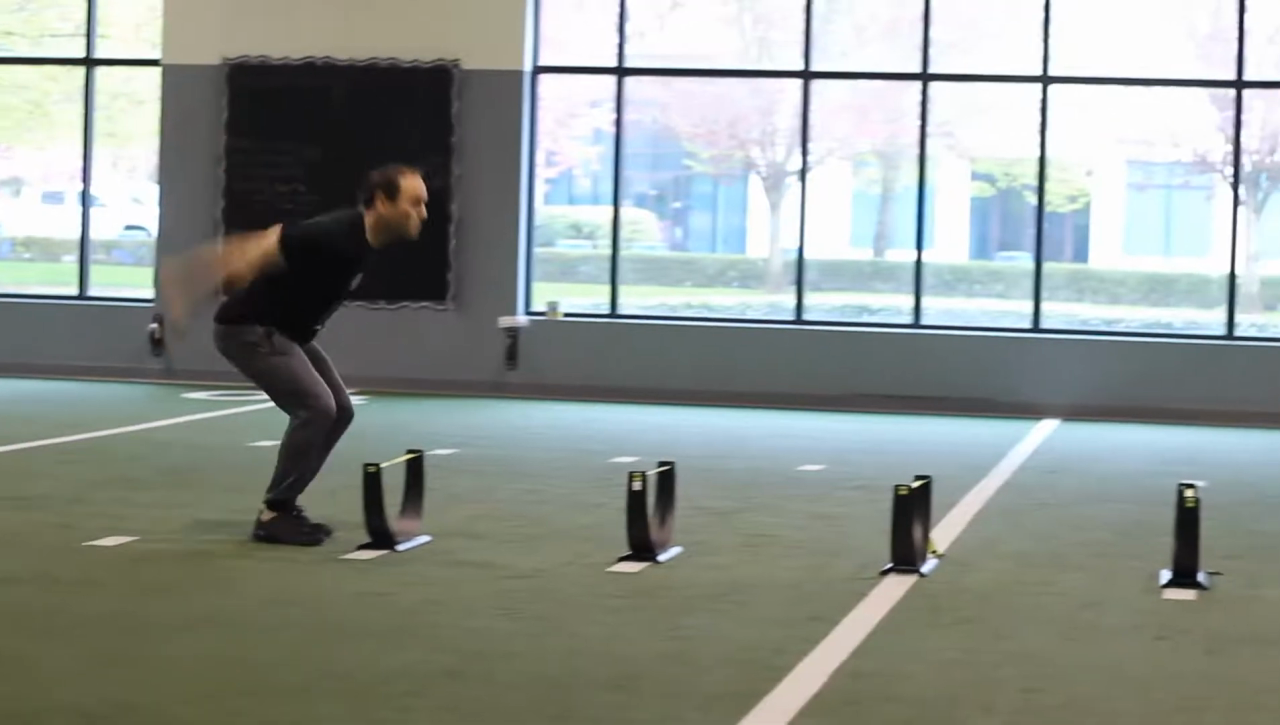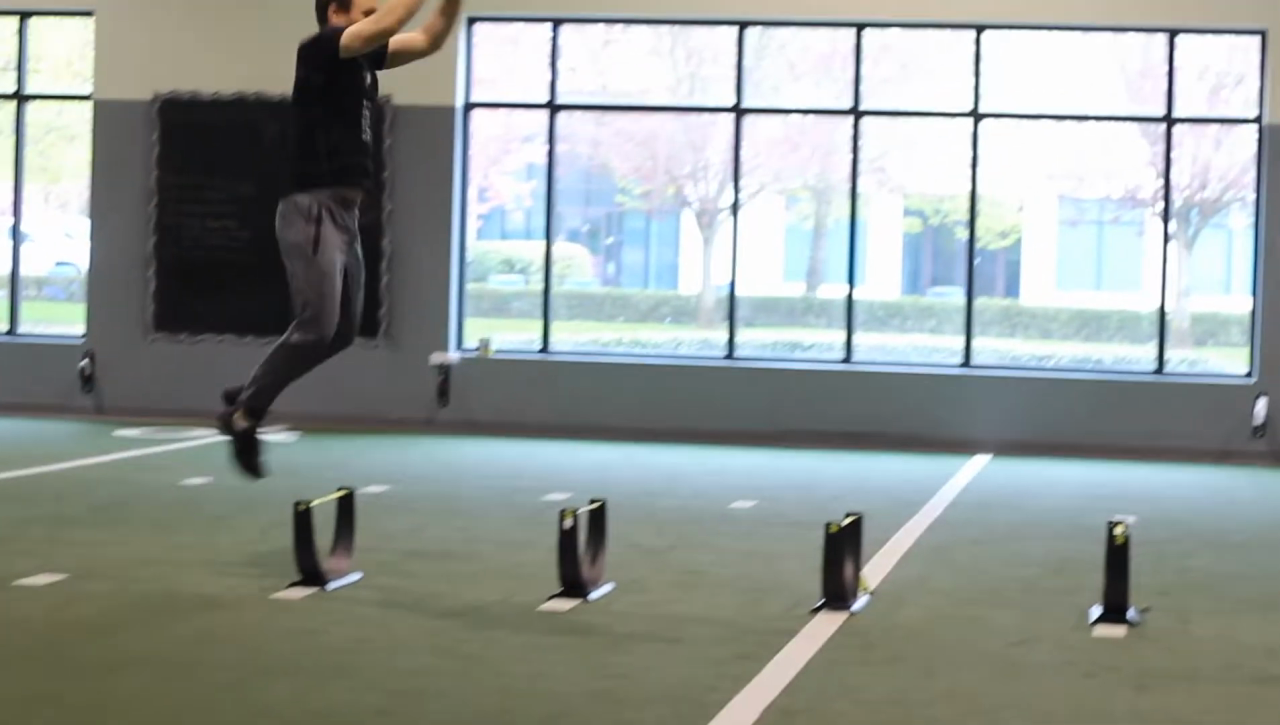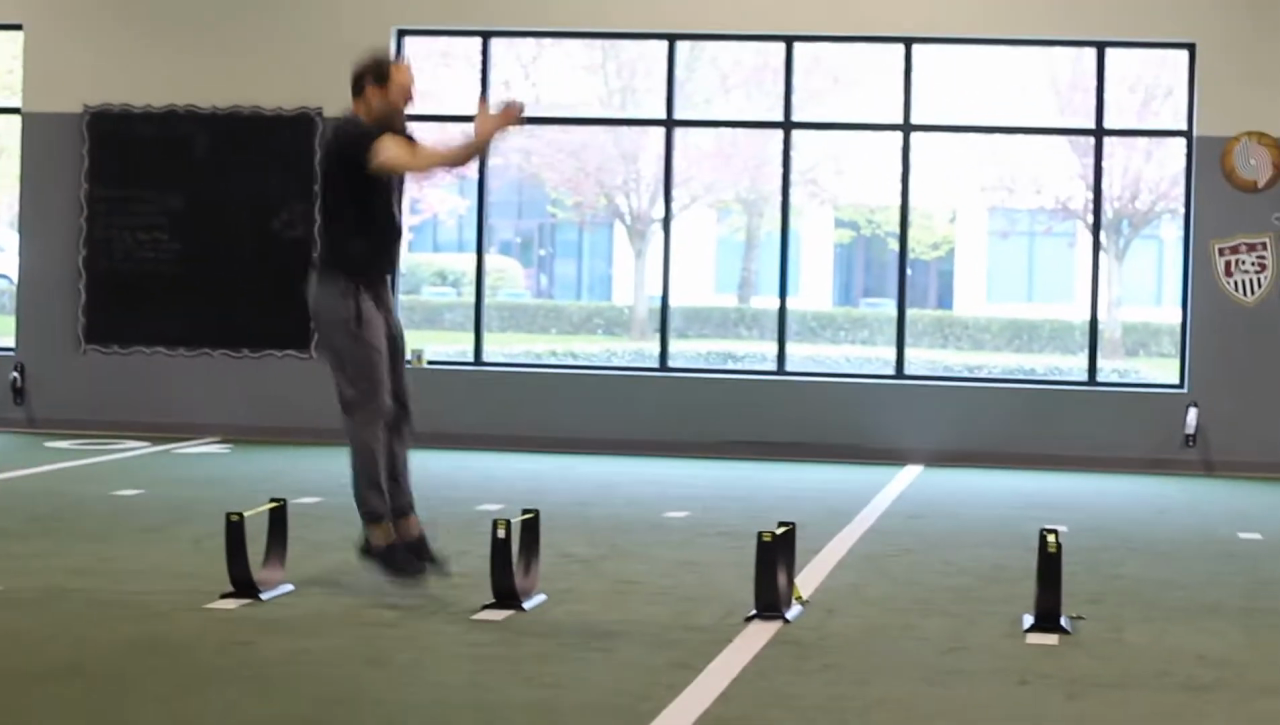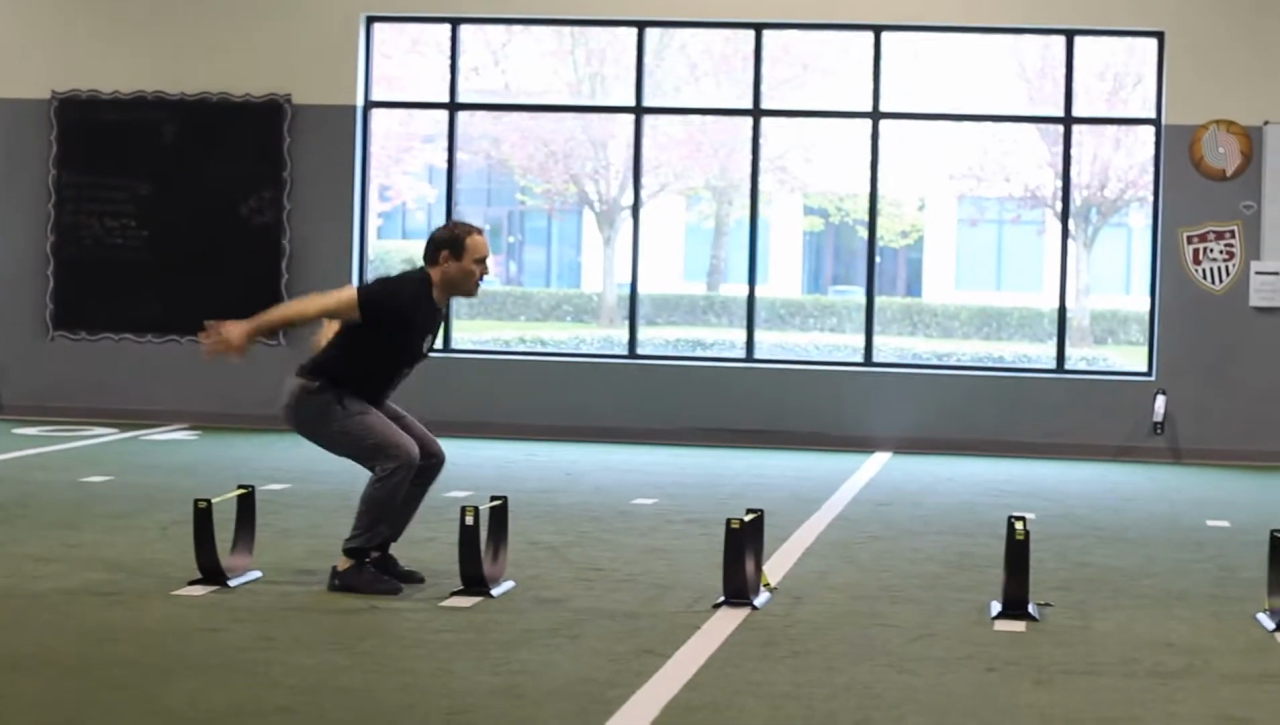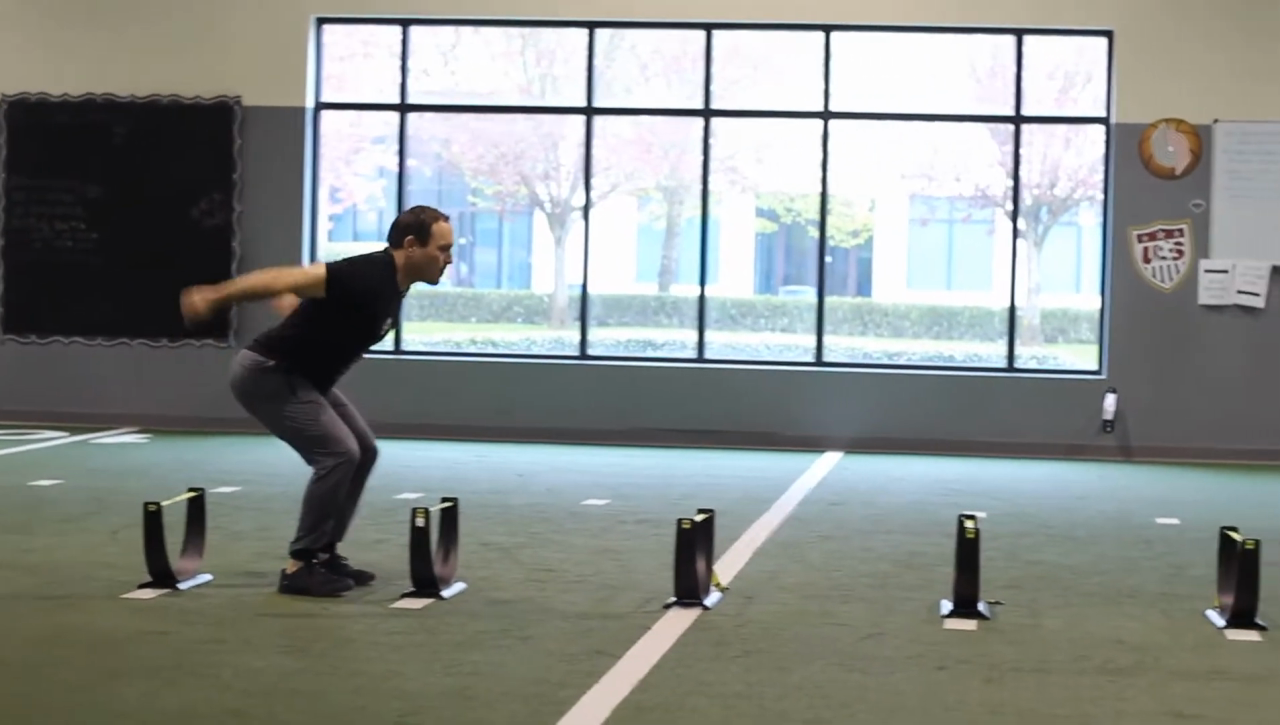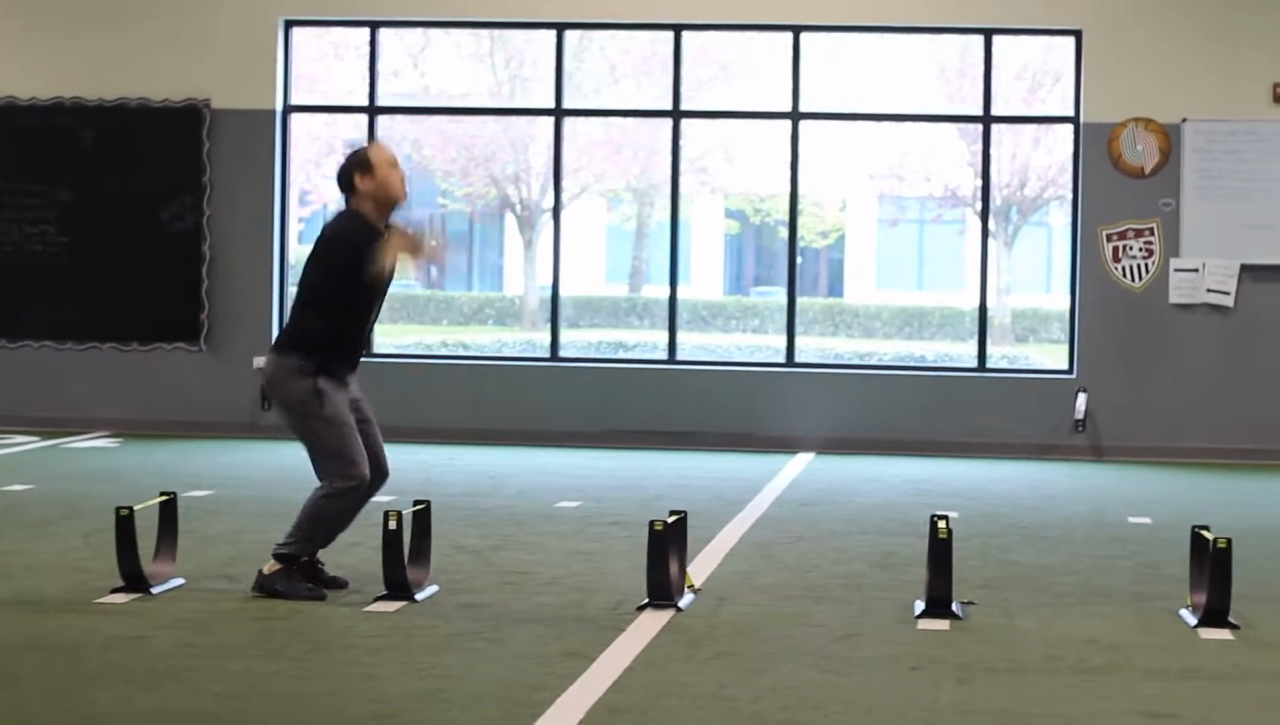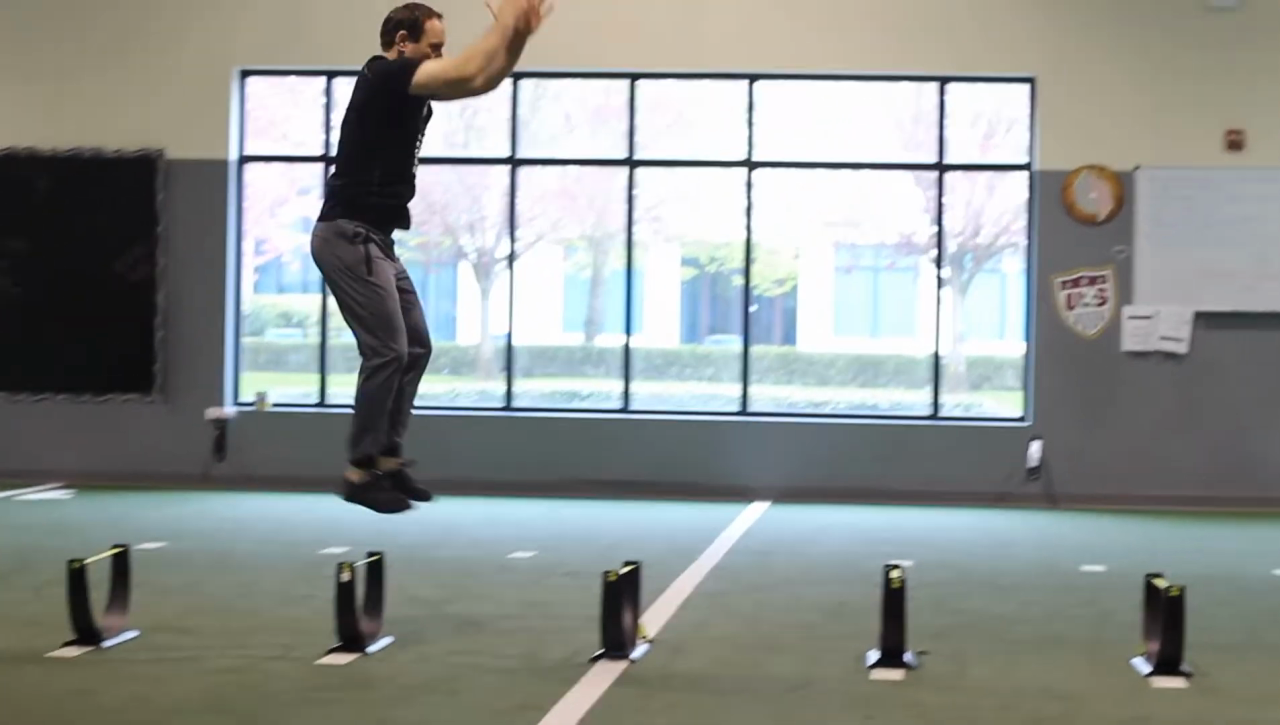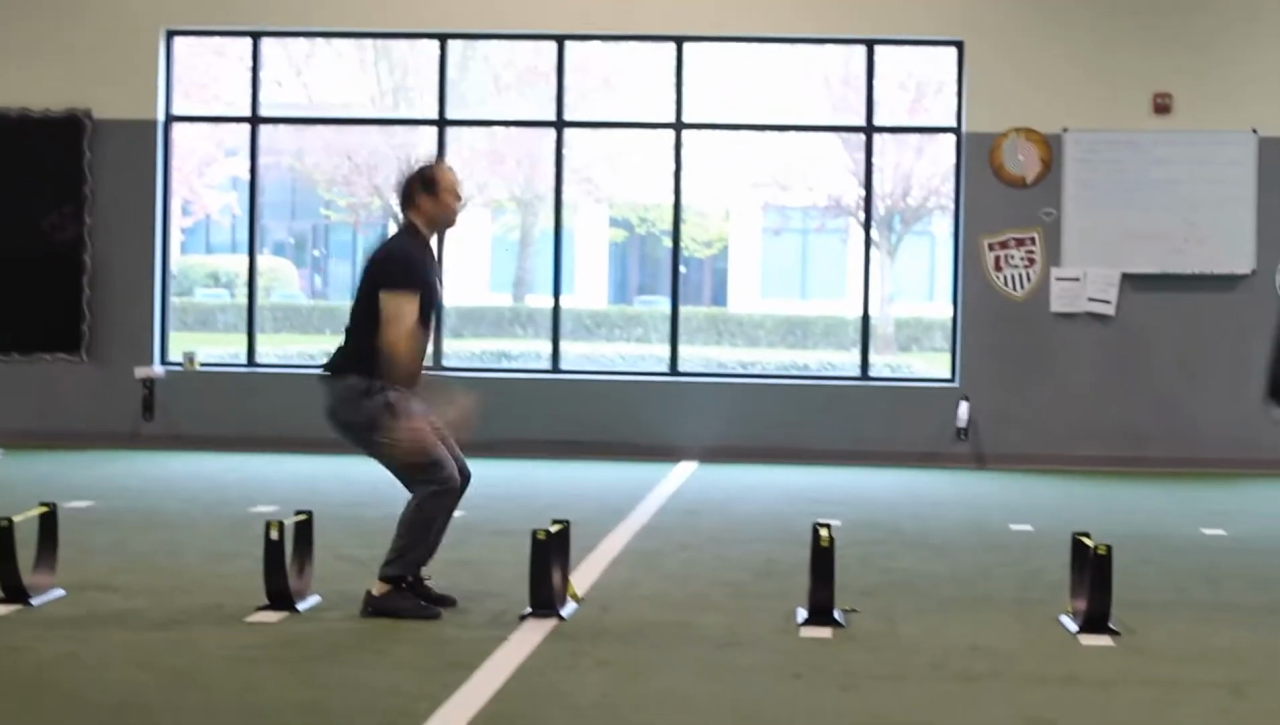
dt=0.4s
person 1, frame 1
left shoulder: (359, 230)
right shoulder: (333, 236)
right elbow: (256, 252)
right wrist: (188, 288)
left hip: (284, 329)
right hip: (248, 329)
left knee: (337, 412)
right knee: (317, 408)
left ankle: (283, 505)
right ankle: (275, 514)
person 1, frame 2
left shoulder: (362, 57)
right shoulder: (320, 51)
left elbow: (430, 40)
left hip: (343, 215)
right hip: (312, 211)
left knee: (341, 331)
right knee: (316, 327)
left ankle: (246, 403)
right ankle: (245, 412)
person 1, frame 3
left shoulder: (388, 136)
right shoulder: (352, 135)
left elbow: (450, 158)
right elbow: (418, 162)
left wrist: (486, 131)
right wrist: (481, 135)
left hip: (374, 293)
right hip: (346, 295)
left knee: (393, 412)
right knee: (369, 409)
left ankle: (402, 525)
right ankle: (379, 531)
person 1, frame 4
left shoulder: (435, 303)
right shoulder: (400, 295)
right elbow: (321, 304)
left wrist: (330, 343)
right wrist: (248, 330)
left hip: (356, 395)
right hip: (318, 395)
left knee: (428, 456)
right knee: (399, 456)
left ankle: (375, 552)
right ankle: (352, 563)
person 1, frame 5
left shoulder: (394, 285)
right shoulder: (367, 276)
right elbow: (287, 279)
left wrist: (295, 307)
right wrist: (214, 298)
left hip: (303, 376)
right hip: (268, 374)
left knee: (362, 451)
right knee: (338, 453)
left ankle: (324, 553)
right ankle: (301, 564)
person 1, frame 6
left shoulder: (373, 232)
right shoulder: (350, 234)
left hip: (334, 373)
right hip: (303, 372)
left knee: (373, 472)
right knee: (349, 475)
left ankle: (300, 558)
right ankle: (280, 567)
person 1, frame 7
left shoulder: (406, 87)
right shoulder: (384, 77)
left elbow: (484, 78)
right elbow: (466, 71)
left hip: (372, 239)
right hip: (348, 238)
left knee: (415, 350)
right knee: (388, 352)
left ankle: (385, 461)
right ankle: (365, 470)
person 1, frame 8
left shoulder: (414, 252)
right shoulder: (405, 257)
right elbow: (397, 338)
right wrist: (407, 421)
left hip: (380, 386)
right hip: (364, 389)
left knee: (455, 475)
right knee: (440, 478)
left ankle: (406, 577)
right ankle: (387, 588)
